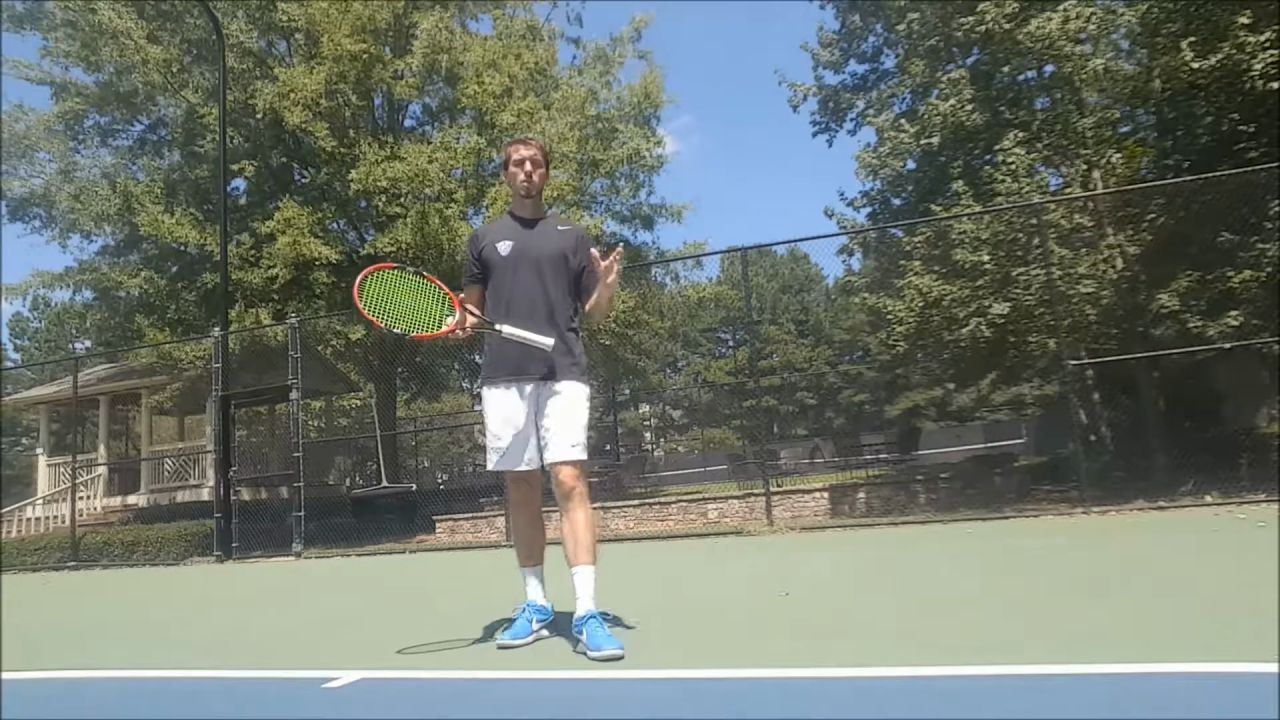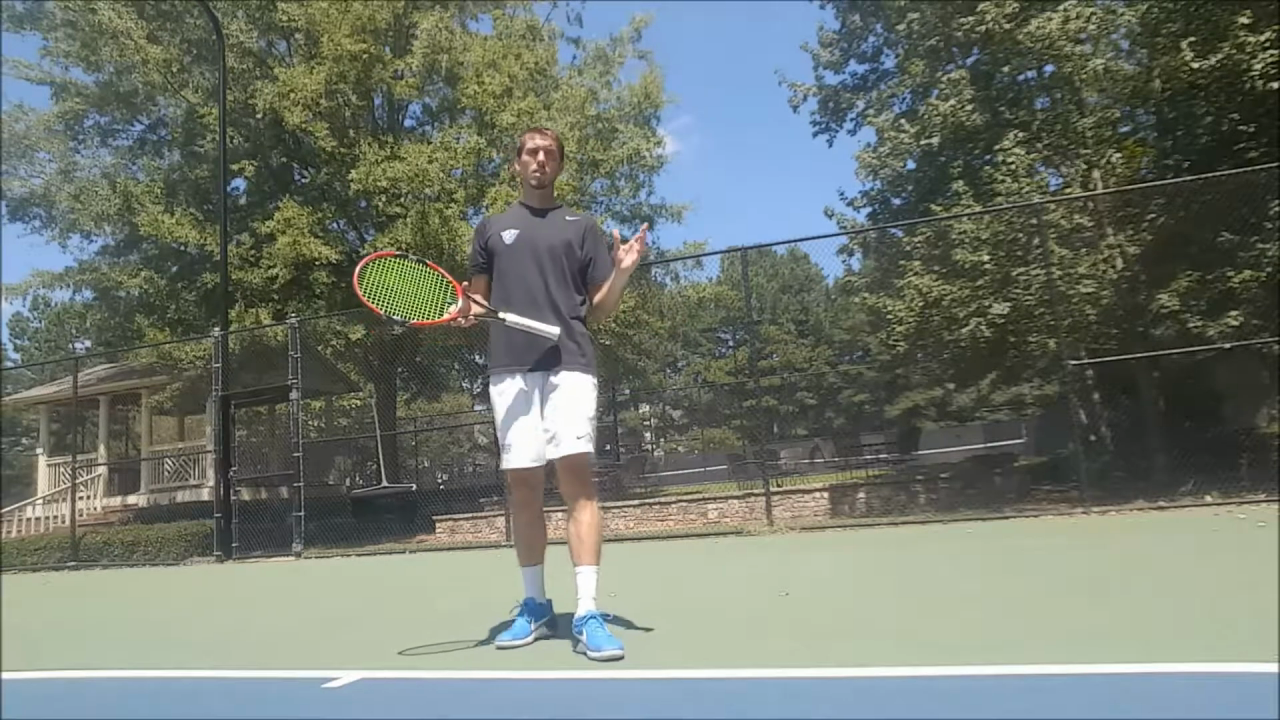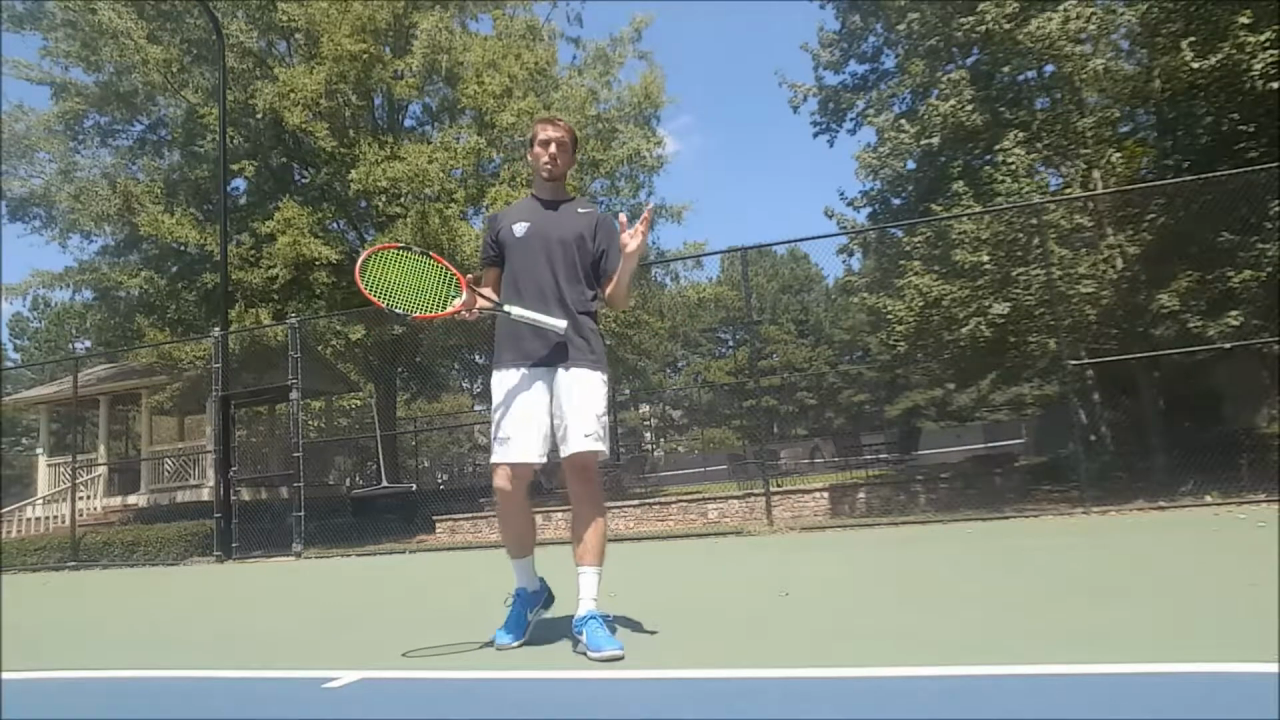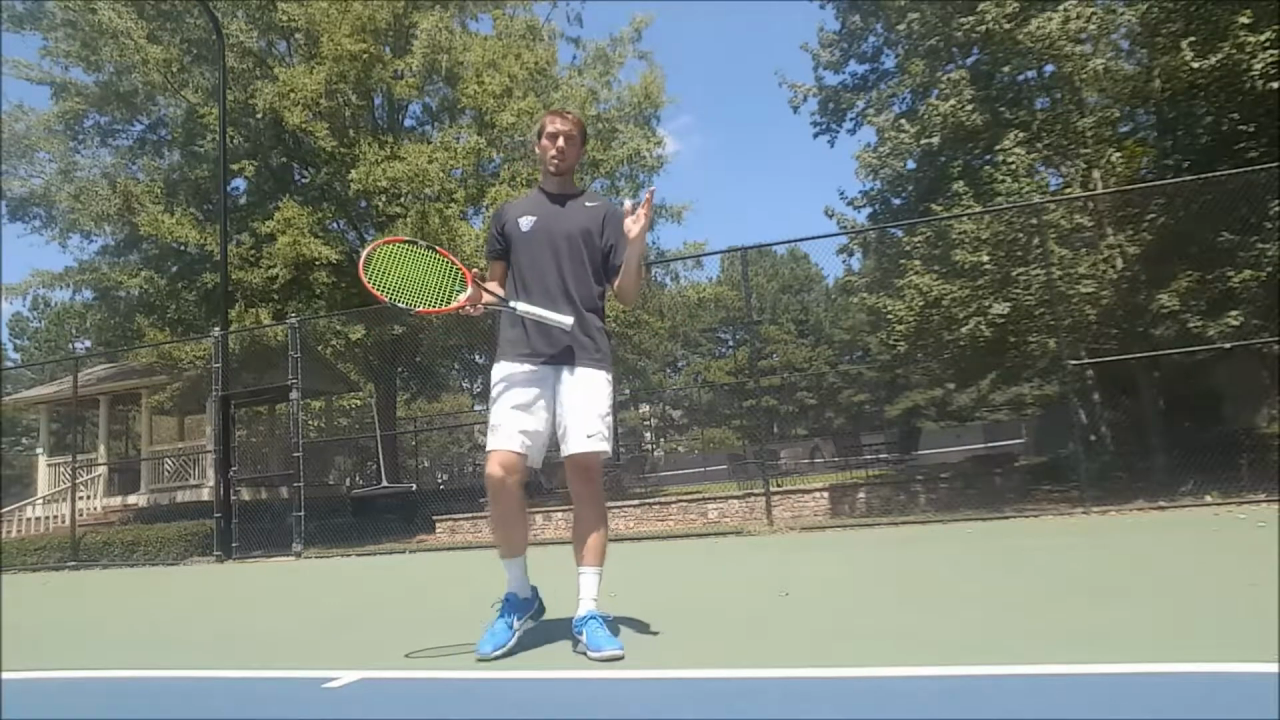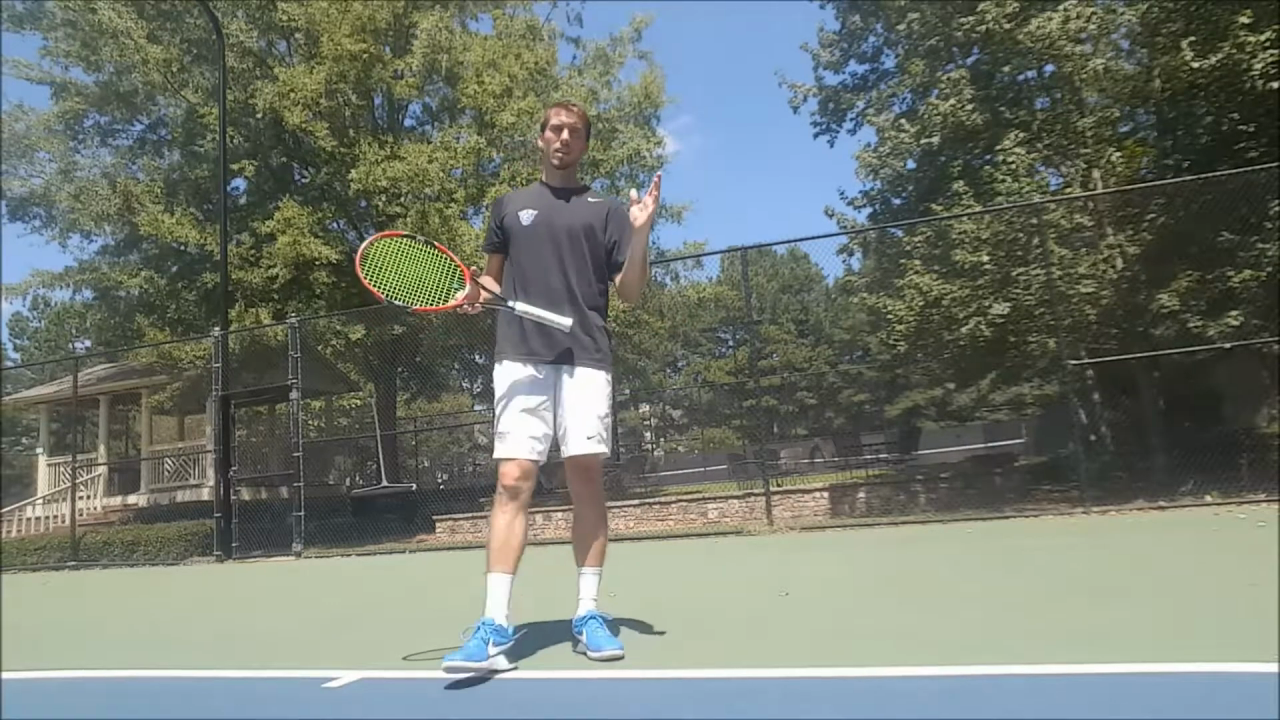
dt=0.2s
person 1, frame 1
left shoulder: (572, 236)
right shoulder: (484, 238)
left elbow: (593, 314)
right elbow: (473, 305)
left wrist: (607, 285)
right wrist: (463, 321)
left hip: (562, 374)
right hip: (504, 378)
left knee: (570, 482)
right knee: (522, 488)
left ankle: (587, 613)
right ankle: (535, 607)
person 1, frame 2
left shoulder: (582, 226)
right shoulder: (491, 228)
left elbow: (602, 307)
right elbow: (479, 296)
left wrist: (623, 272)
right wrist: (466, 309)
left hip: (570, 365)
right hip: (511, 370)
left knee: (575, 475)
right knee: (523, 485)
left ankle: (588, 613)
right ankle: (535, 604)
person 1, frame 3
left shoulder: (594, 218)
right shoulder: (503, 220)
left elbow: (616, 300)
right elbow: (490, 288)
left wrist: (630, 258)
right wrist: (472, 303)
left hip: (579, 360)
right hip: (516, 364)
left knee: (583, 474)
right knee: (507, 481)
left ankle: (588, 614)
right ankle: (528, 588)
person 1, frame 4
left shoulder: (604, 212)
right shoulder: (509, 213)
left elbow: (627, 295)
right elbow: (496, 282)
left wrist: (635, 244)
right wrist: (478, 297)
left hip: (585, 360)
right hip: (519, 359)
left knee: (585, 476)
right knee: (500, 473)
left ankle: (588, 614)
right ankle: (519, 597)
person 1, frame 5
left shoulder: (606, 209)
right shoulder: (509, 205)
left elbow: (630, 292)
right elbow: (493, 275)
left wrist: (640, 236)
right wrist: (475, 293)
left hip: (585, 359)
right hip: (520, 359)
left knee: (586, 479)
right knee: (512, 481)
left ankle: (588, 615)
right ankle: (494, 628)
